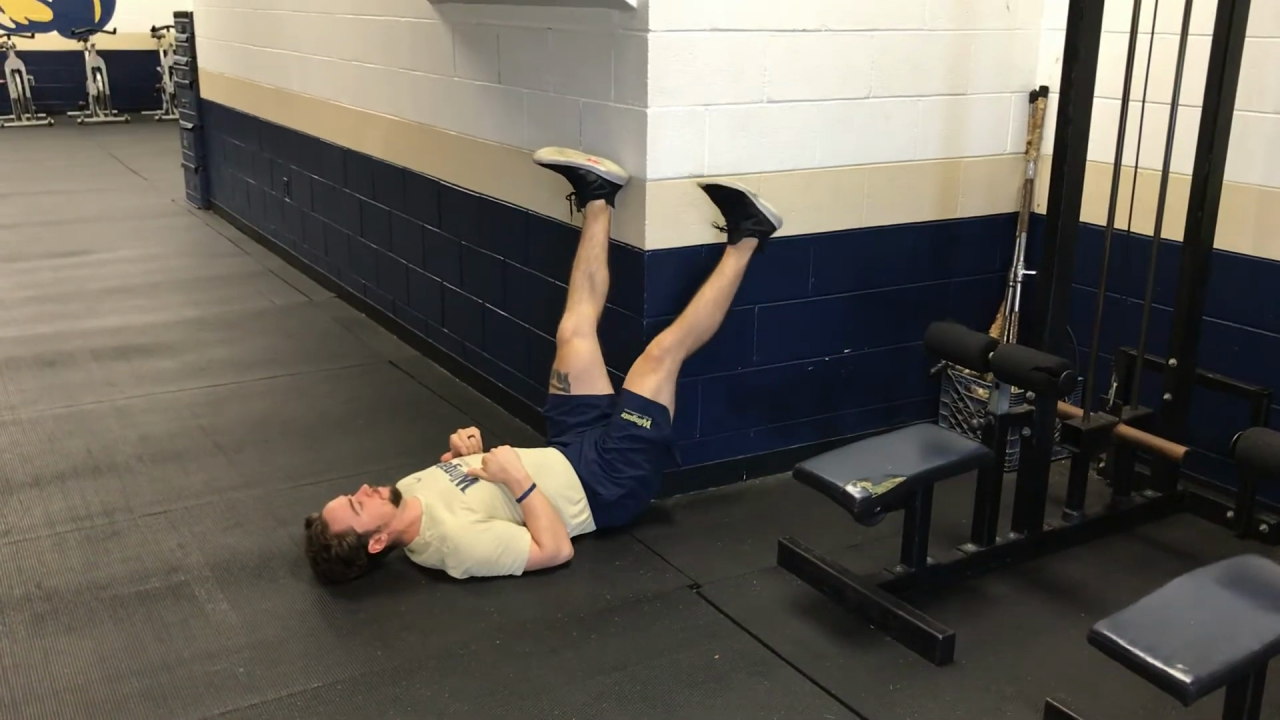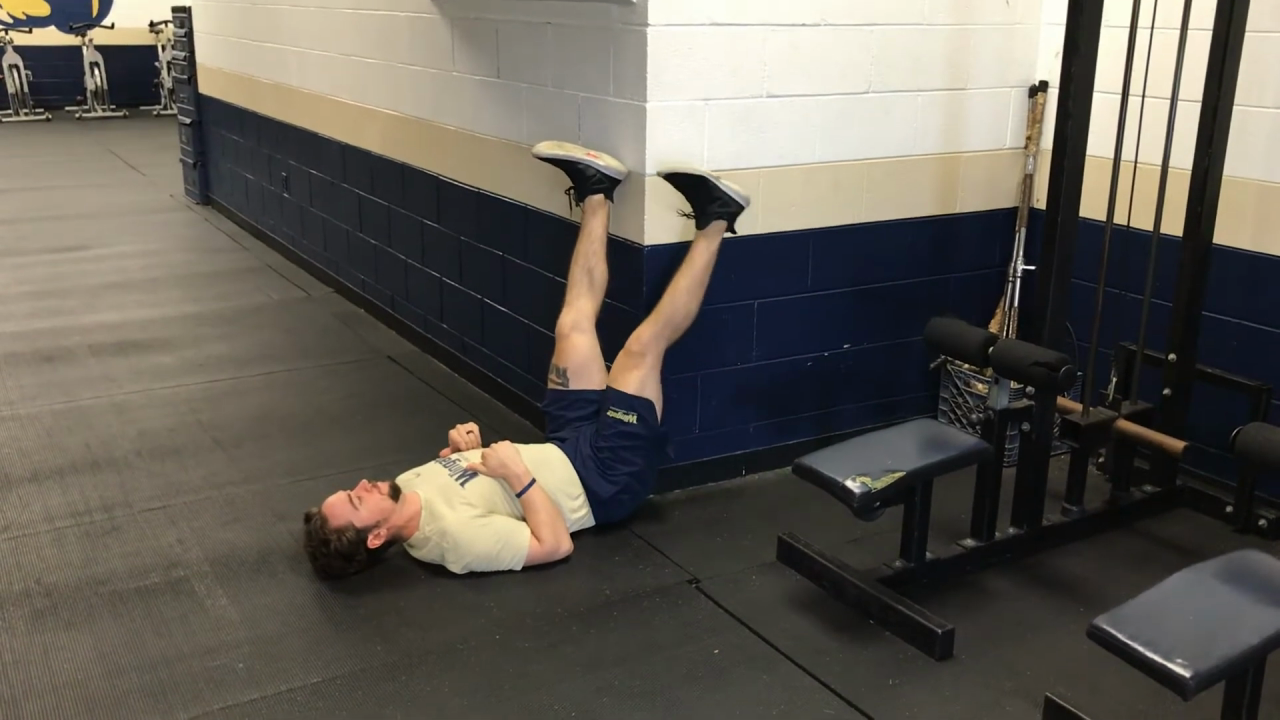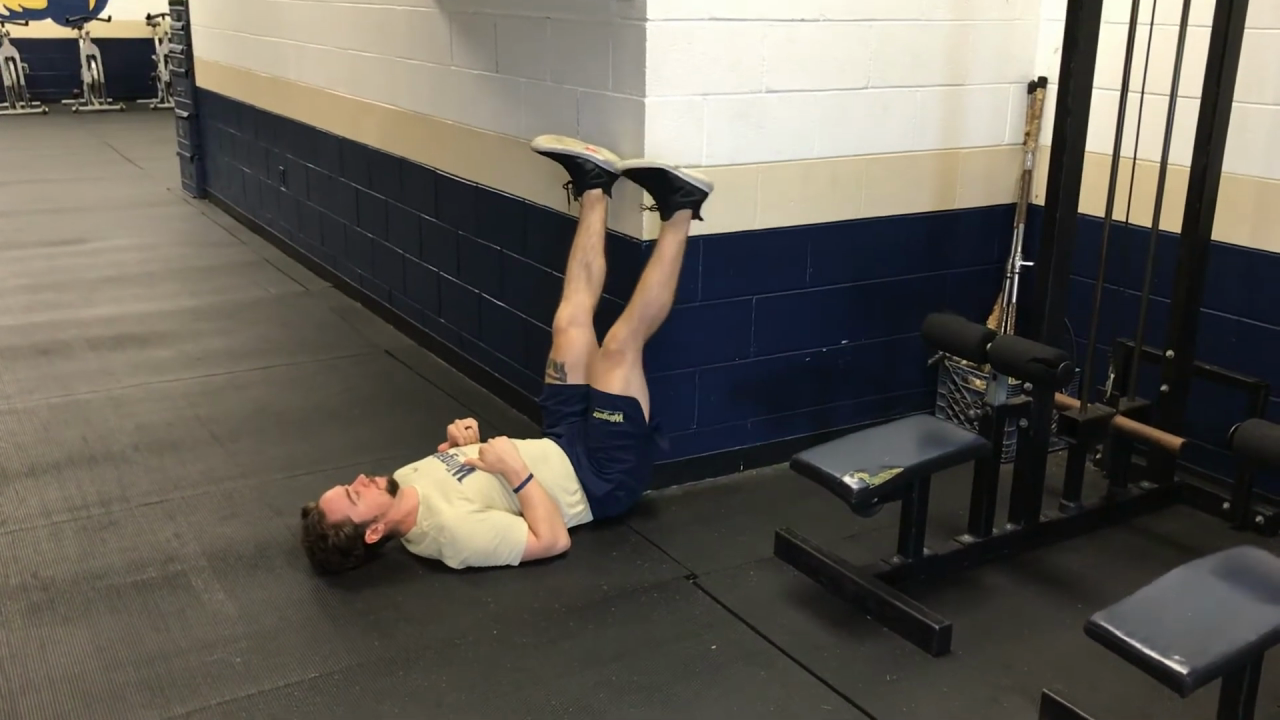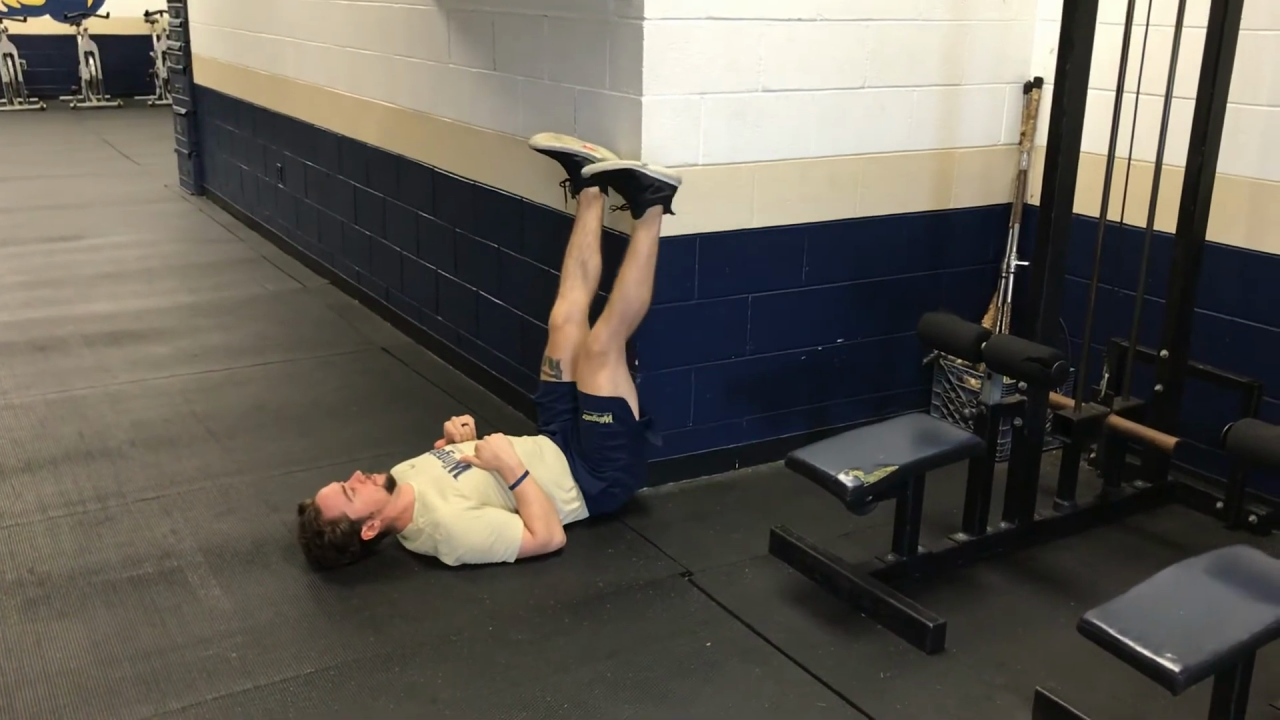
dt=0.4s
person 1, frame 1
left shoulder: (411, 493)
right shoulder: (451, 543)
right elbow: (555, 550)
left wrist: (464, 455)
right wrist: (517, 479)
left hip: (568, 452)
right hip: (607, 483)
right knee: (662, 352)
left ankle: (595, 200)
right ankle: (742, 242)
person 1, frame 2
left shoulder: (410, 487)
right shoulder: (451, 538)
right elbow: (555, 544)
left wrist: (463, 449)
right wrist: (517, 474)
left hip: (565, 448)
right hip: (605, 480)
right knee: (642, 347)
left ankle: (595, 195)
right ankle: (711, 226)
person 1, frame 3
left shoulder: (406, 484)
right shoulder: (448, 533)
right elbow: (552, 540)
left wrist: (459, 444)
right wrist: (515, 470)
left hip: (561, 444)
right hip: (601, 477)
right knee: (620, 345)
left ankle: (593, 190)
right ankle: (678, 213)
person 1, frame 4
left shoulder: (403, 480)
right shoulder: (443, 529)
right elbow: (548, 537)
left wrist: (457, 442)
right wrist: (510, 467)
left hip: (556, 441)
right hip: (597, 476)
right knee: (601, 346)
left ankle: (591, 189)
right ankle: (648, 209)
